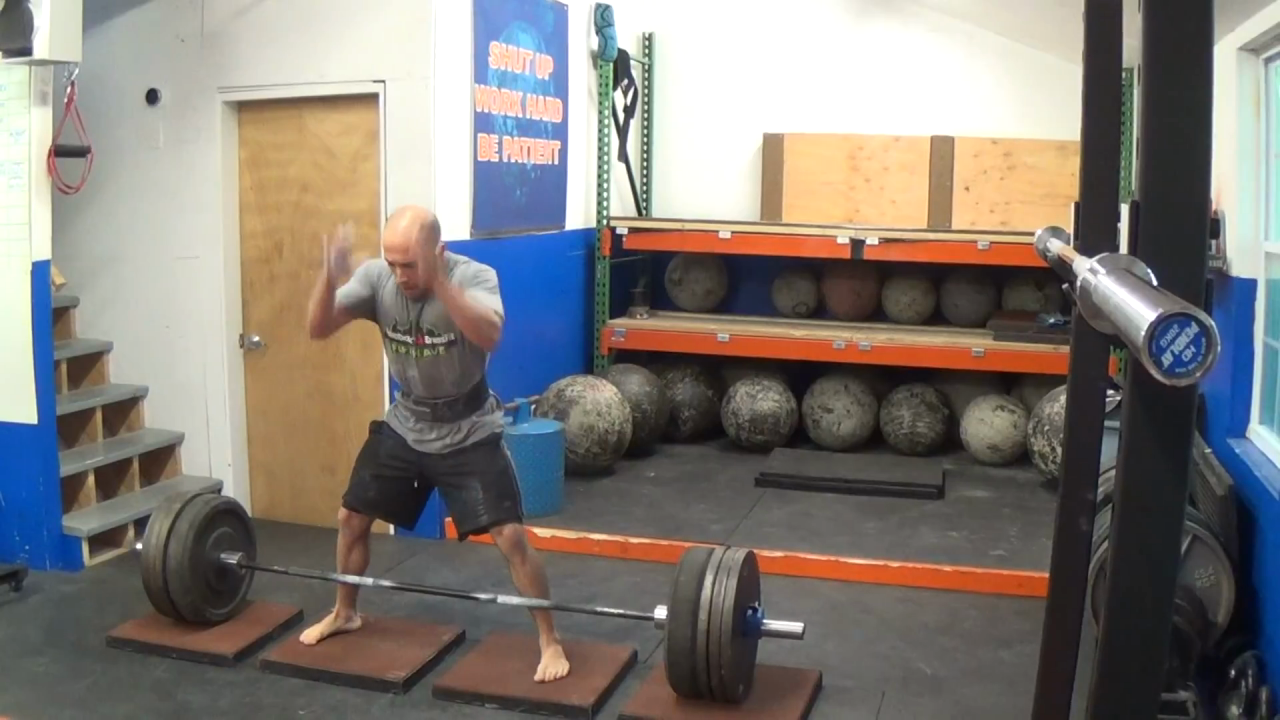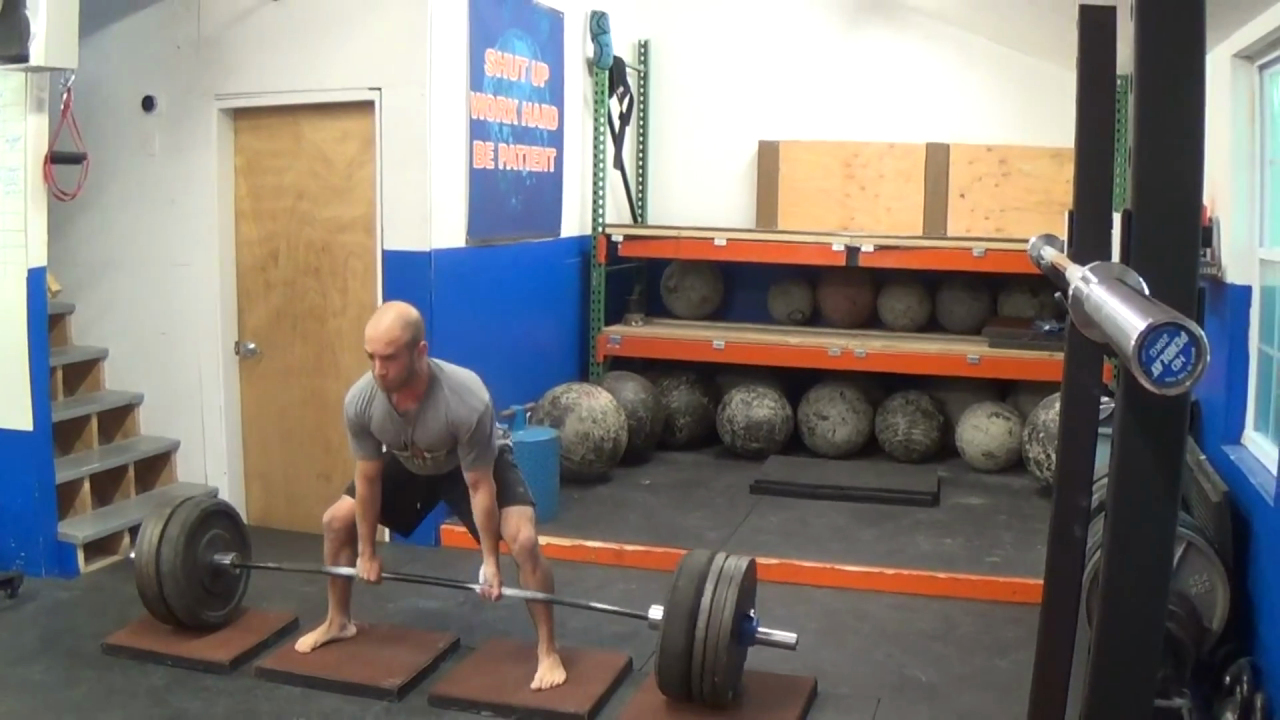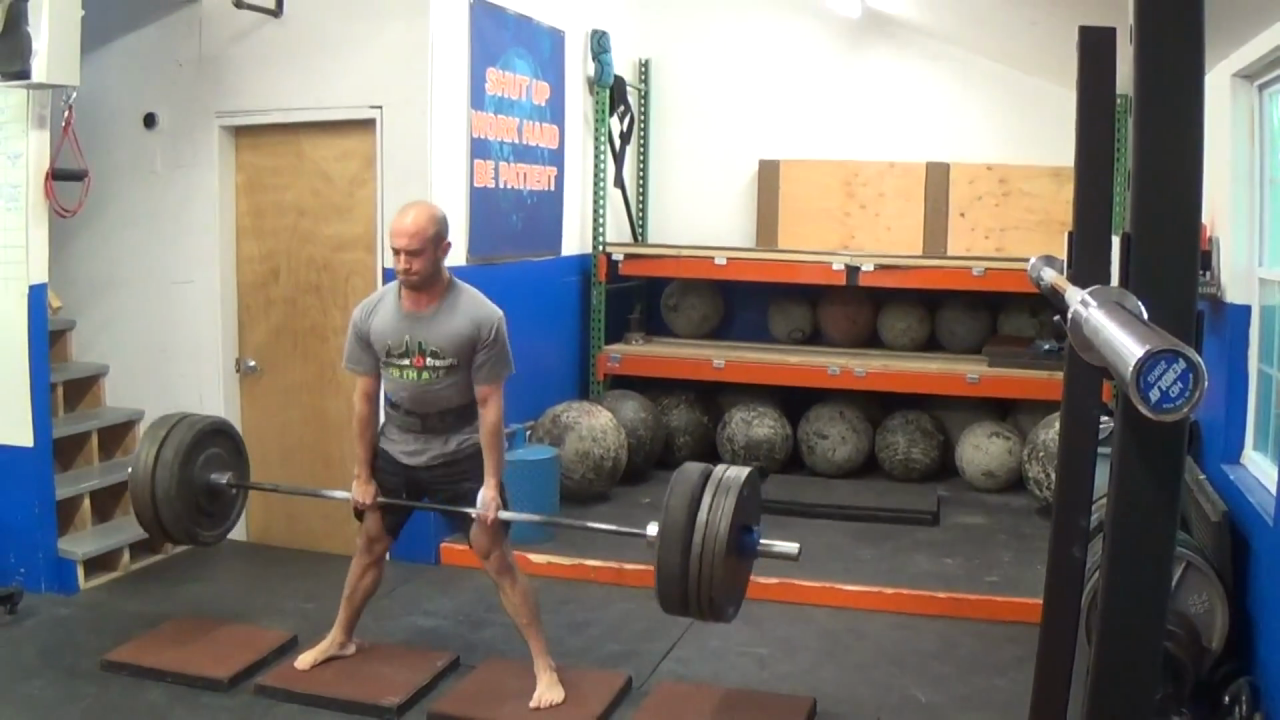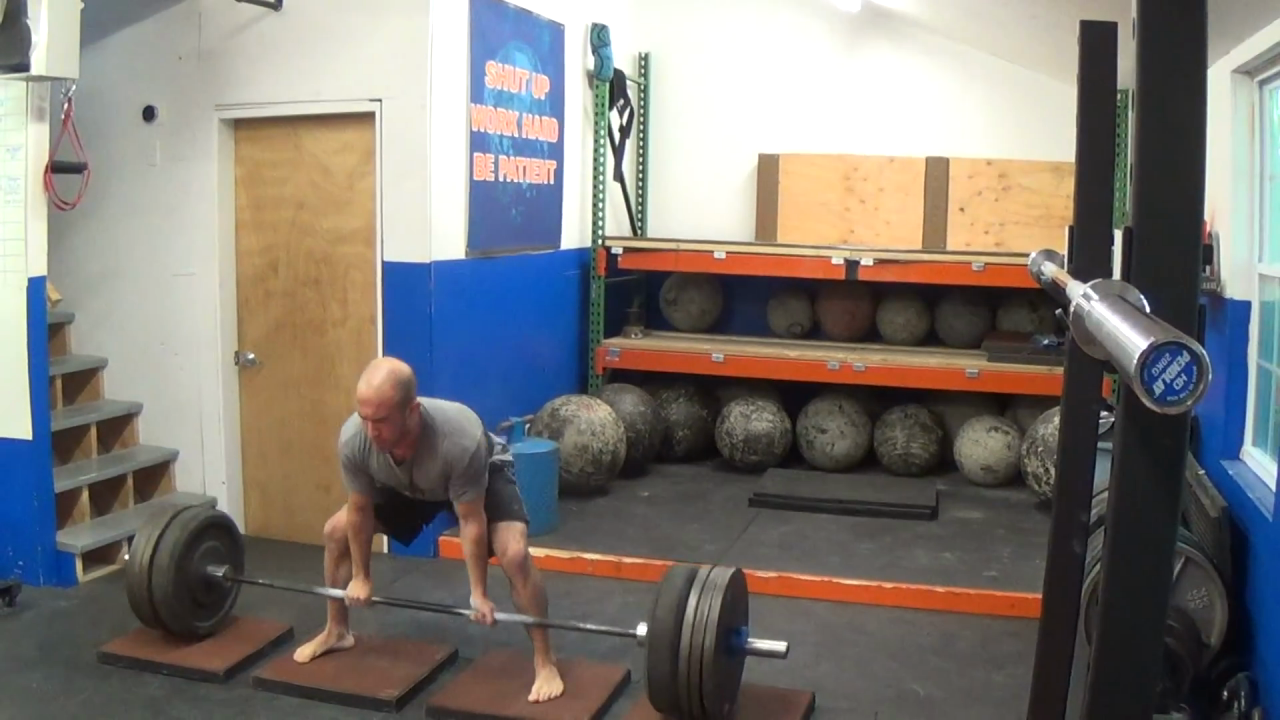
dt=0.7s
person 1, frame 1
left shoulder: (474, 279)
right shoulder: (374, 278)
left elbow: (487, 334)
right elbow: (319, 327)
left wrist: (437, 280)
right wrist: (329, 275)
left hip: (470, 435)
right hip: (403, 428)
left knee: (509, 537)
right knee: (351, 519)
left ankle: (549, 642)
right ankle: (344, 614)
person 1, frame 2
left shoulder: (468, 401)
right shoulder: (360, 401)
left elbow: (479, 486)
right elbow: (368, 478)
left wrist: (490, 562)
right wrist: (367, 552)
left hip: (481, 462)
right hip: (407, 464)
left knee: (522, 539)
right knee: (336, 522)
left ankle: (547, 650)
right ankle: (338, 621)
person 1, frame 3
left shoulder: (480, 316)
right shoulder: (370, 313)
left elbow: (490, 405)
right elbow: (365, 398)
left wrist: (491, 484)
right wrist: (362, 473)
left hip: (462, 453)
right hip: (394, 452)
left knee: (496, 561)
right knee: (370, 547)
left ankle: (545, 668)
right ankle: (340, 640)
person 1, frame 4
left shoulder: (461, 439)
right shoulder: (353, 440)
left elbow: (471, 520)
right elbow: (359, 510)
left wrist: (478, 592)
right wrist: (360, 577)
left hip: (483, 474)
left knee: (514, 554)
right knee: (336, 532)
left ankle: (545, 663)
right ankle: (335, 632)
